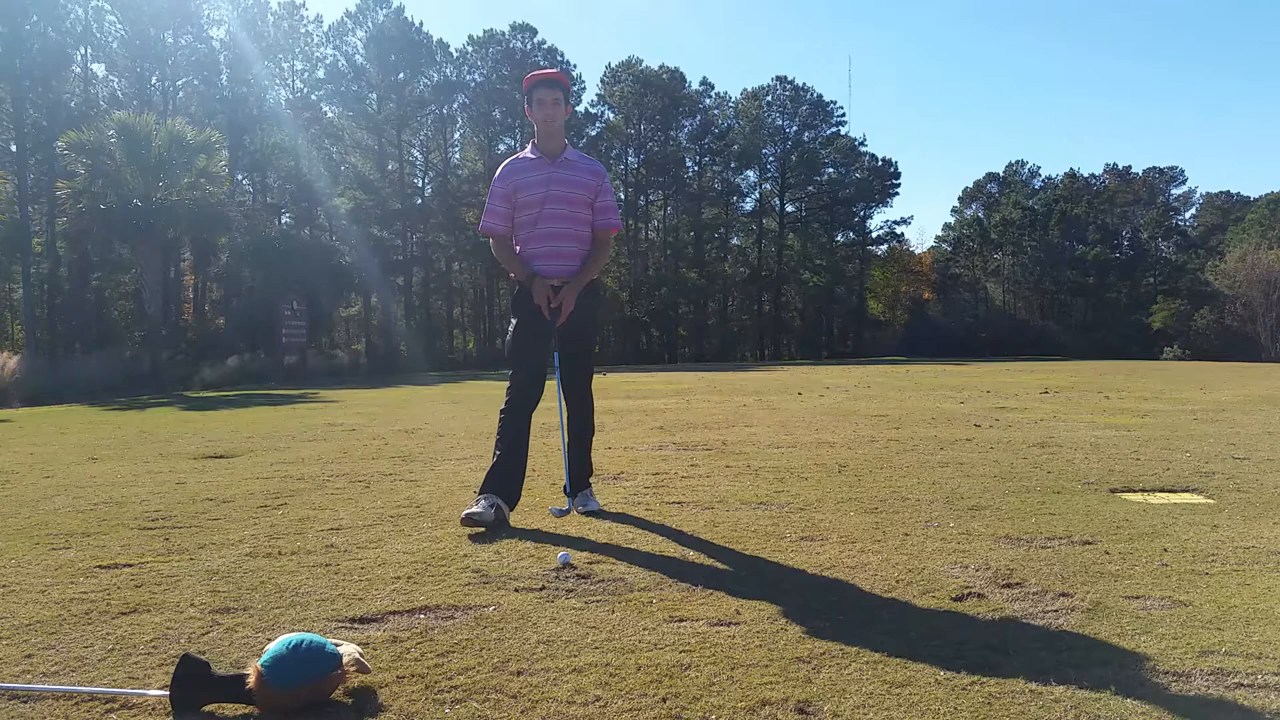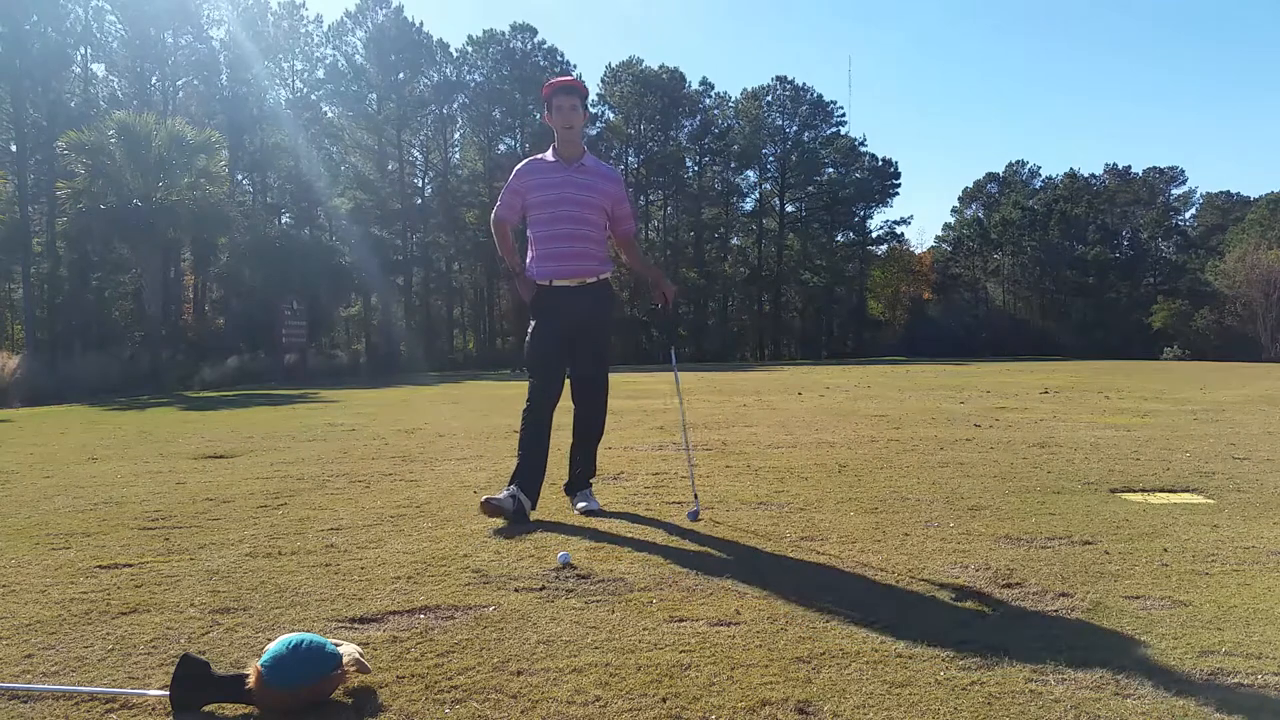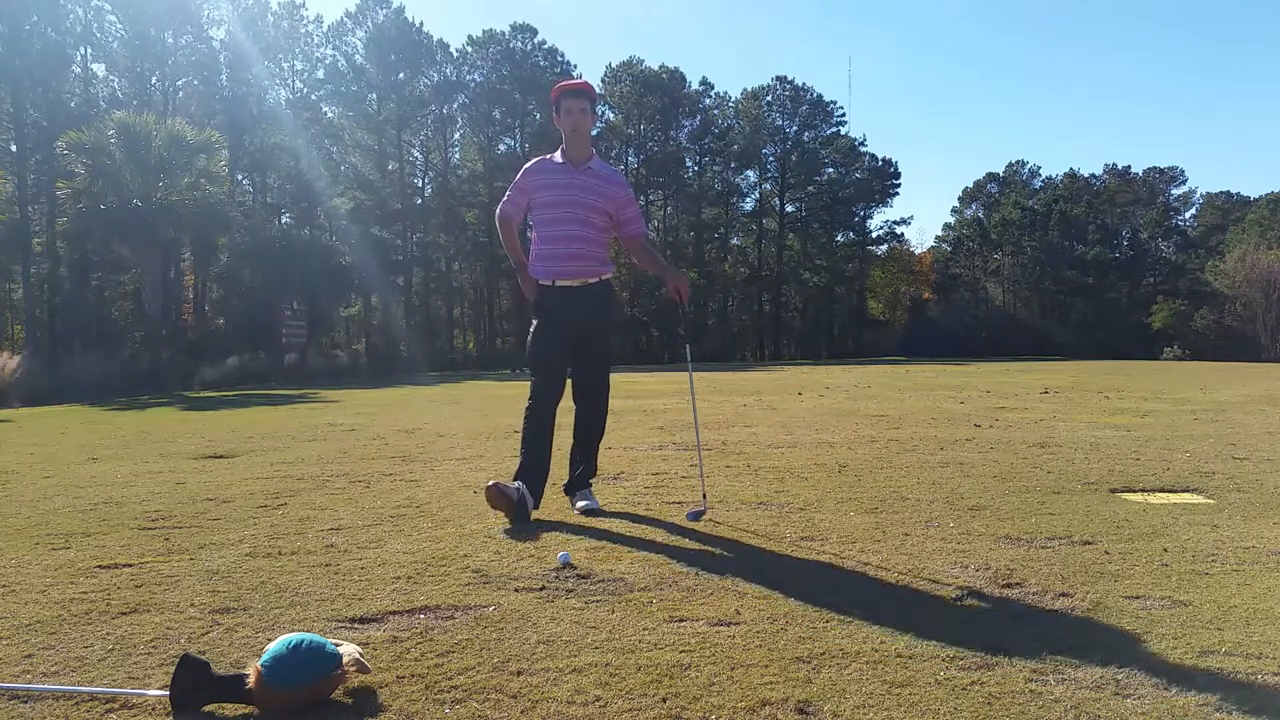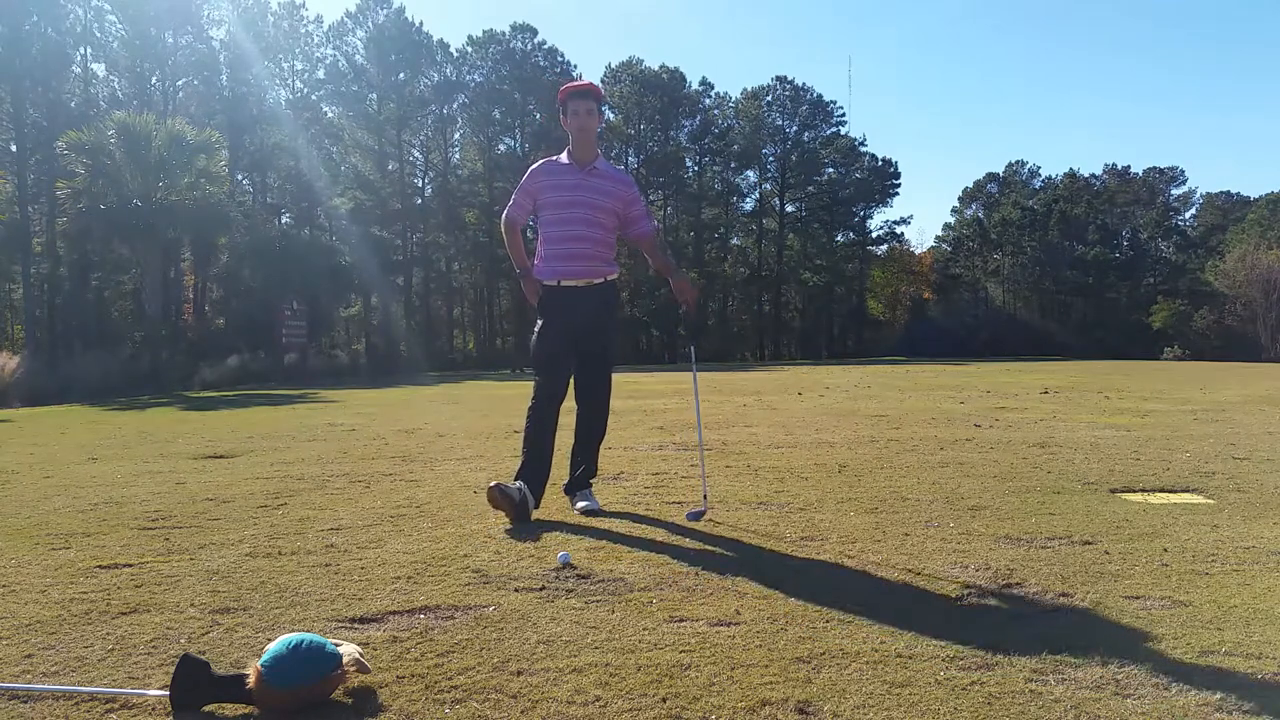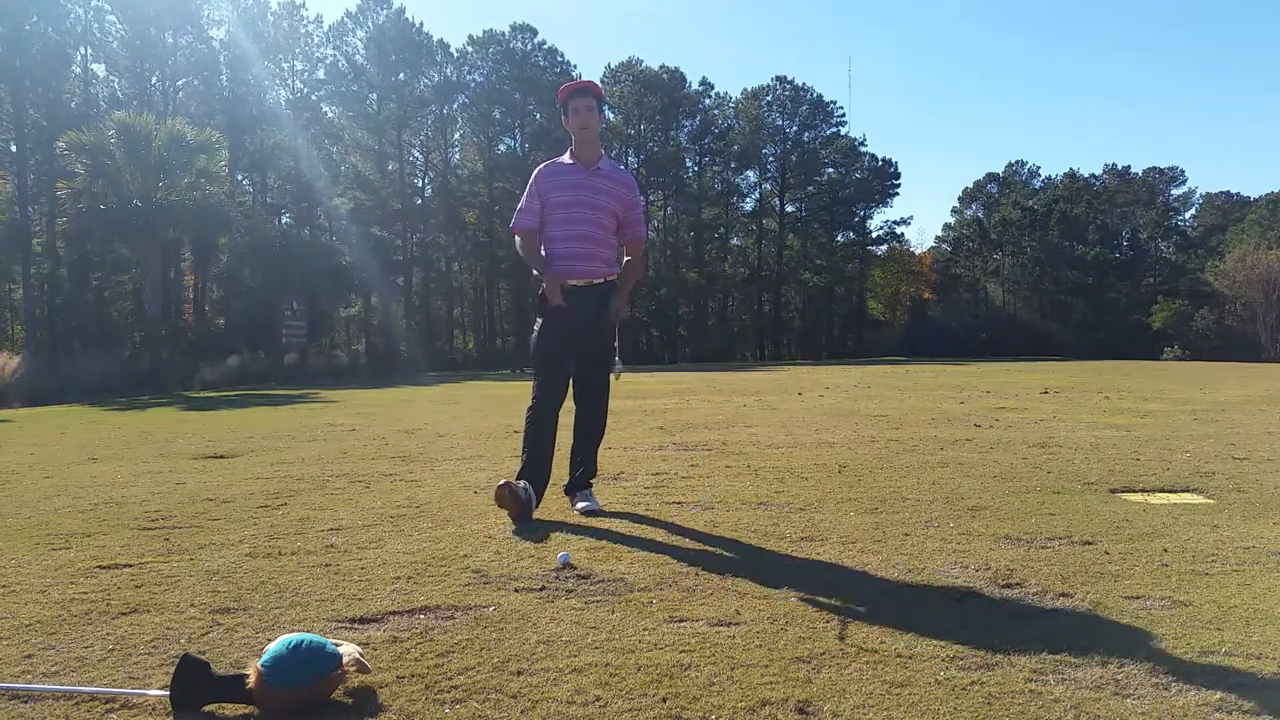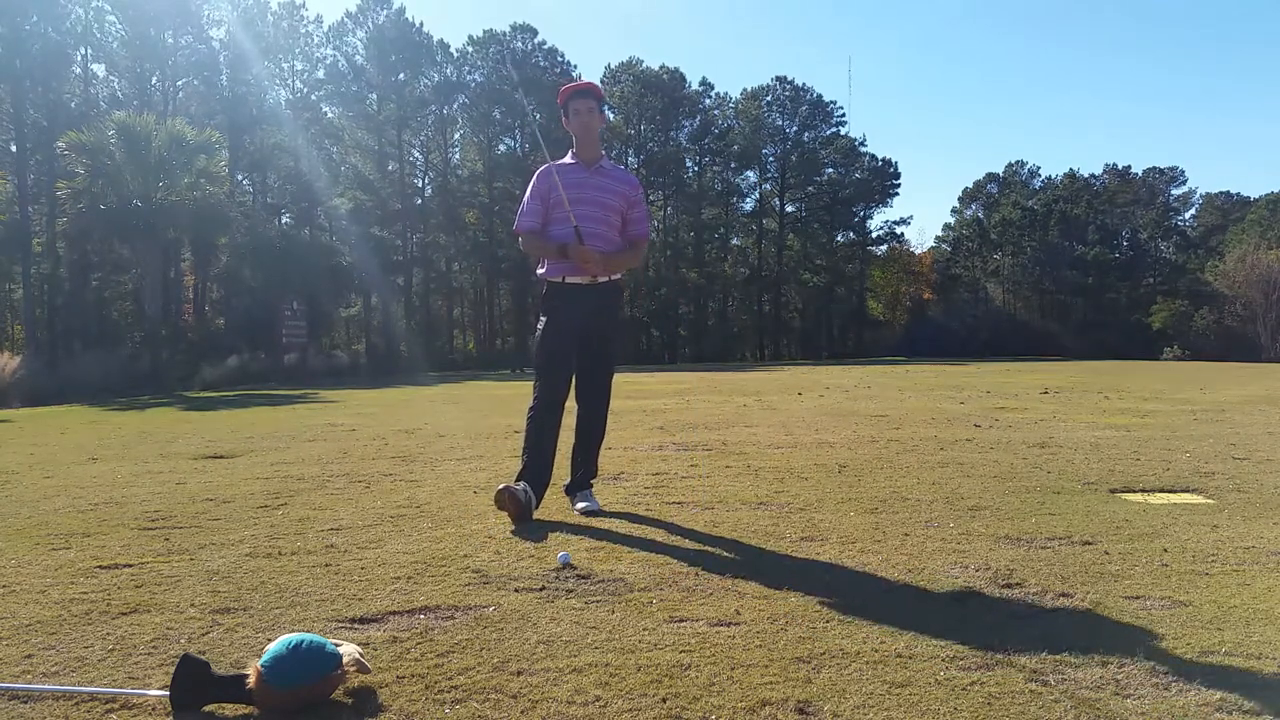
dt=0.7s
person 1, frame 1
left shoulder: (592, 172)
right shoulder: (511, 171)
left elbow: (603, 241)
right elbow: (499, 239)
left wrist: (573, 288)
right wrist: (531, 281)
left hip: (579, 296)
right hip: (531, 296)
left knee: (579, 395)
right knee: (520, 396)
left ankle: (580, 486)
right ankle: (497, 496)
person 1, frame 2
left shoulder: (609, 178)
right shoulder: (529, 172)
left elbow: (626, 241)
right elbow: (500, 222)
left wrist: (653, 276)
right wrist: (517, 275)
left hip: (594, 297)
right hip: (547, 298)
left knee: (592, 396)
right knee: (541, 395)
left ankle: (581, 485)
right ankle: (522, 492)
person 1, frame 3
left shoulder: (614, 182)
right shoulder: (535, 172)
left elbow: (635, 242)
right elbow: (505, 218)
left wrist: (668, 273)
right wrist: (522, 270)
left hip: (595, 297)
right hip: (548, 297)
left knee: (592, 396)
right knee: (543, 394)
left ankle: (581, 485)
right ankle: (526, 488)
person 1, frame 4
left shoulder: (621, 182)
right shoulder: (542, 173)
left elbow: (647, 240)
right elbow: (511, 223)
left wrist: (674, 275)
right wrist: (525, 274)
left hip: (599, 298)
right hip: (553, 297)
left knee: (594, 396)
right knee: (546, 393)
left ankle: (581, 484)
right ankle: (527, 488)
person 1, frame 5
left shoulder: (623, 182)
right shoulder: (546, 175)
left elbow: (634, 250)
right elbow: (524, 236)
left wrist: (622, 294)
right wrist: (546, 272)
left hip: (601, 300)
right hip: (556, 299)
left knee: (593, 397)
right knee: (546, 394)
left ankle: (581, 485)
right ankle: (529, 486)
person 1, frame 6
left shoulder: (626, 182)
right shoulder: (548, 176)
left elbow: (639, 250)
right elbow: (527, 239)
left wrist: (604, 261)
right wrist: (565, 252)
left hip: (604, 297)
right hip: (560, 294)
left knee: (595, 396)
right knee: (548, 393)
left ankle: (582, 485)
right ankle: (529, 486)
